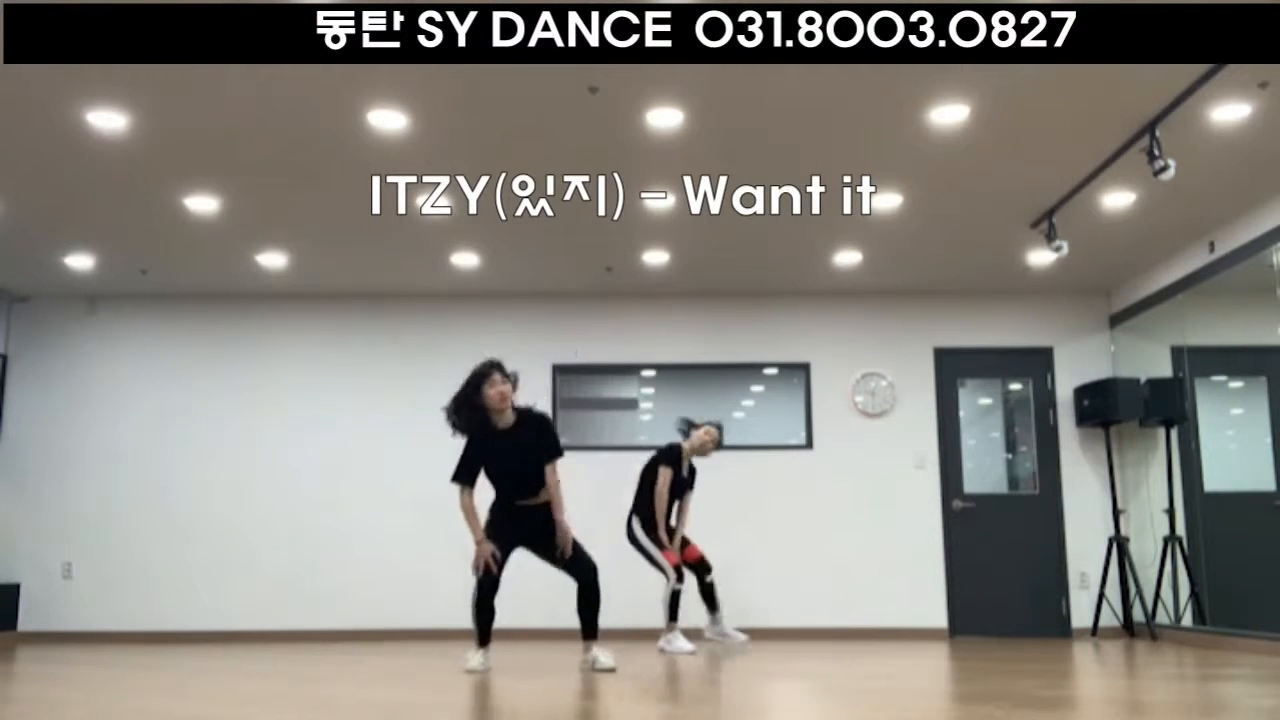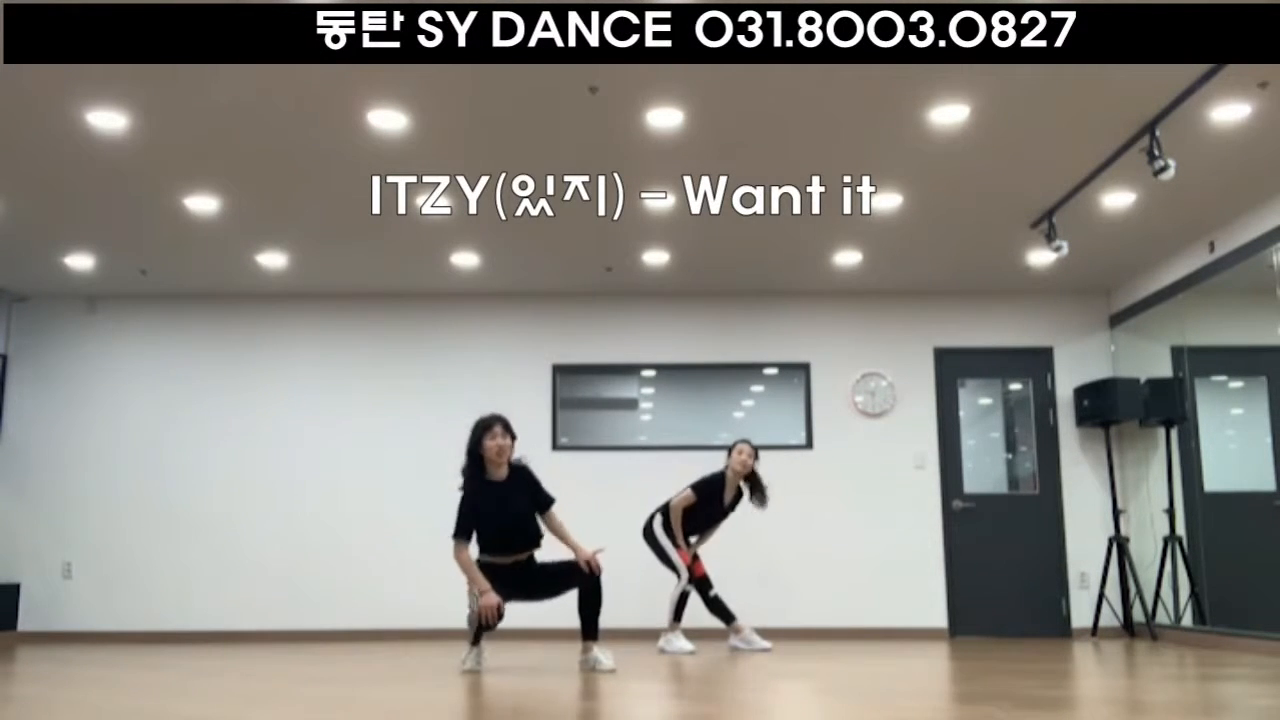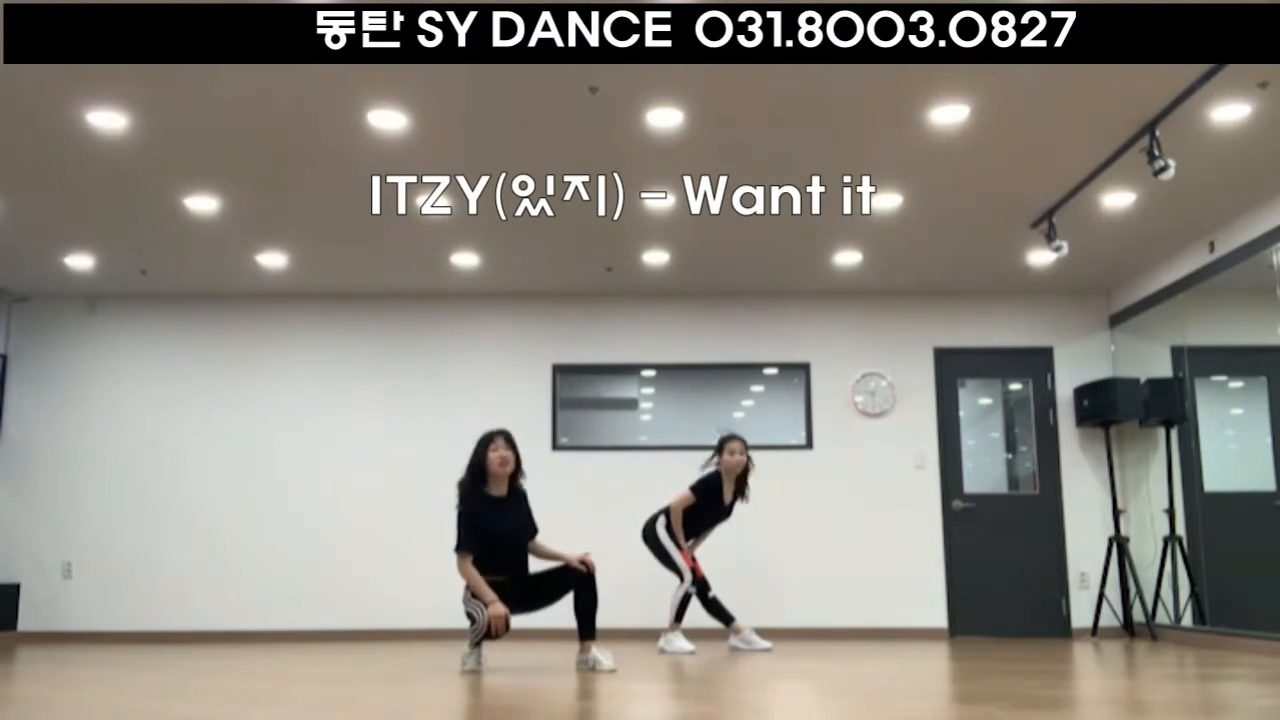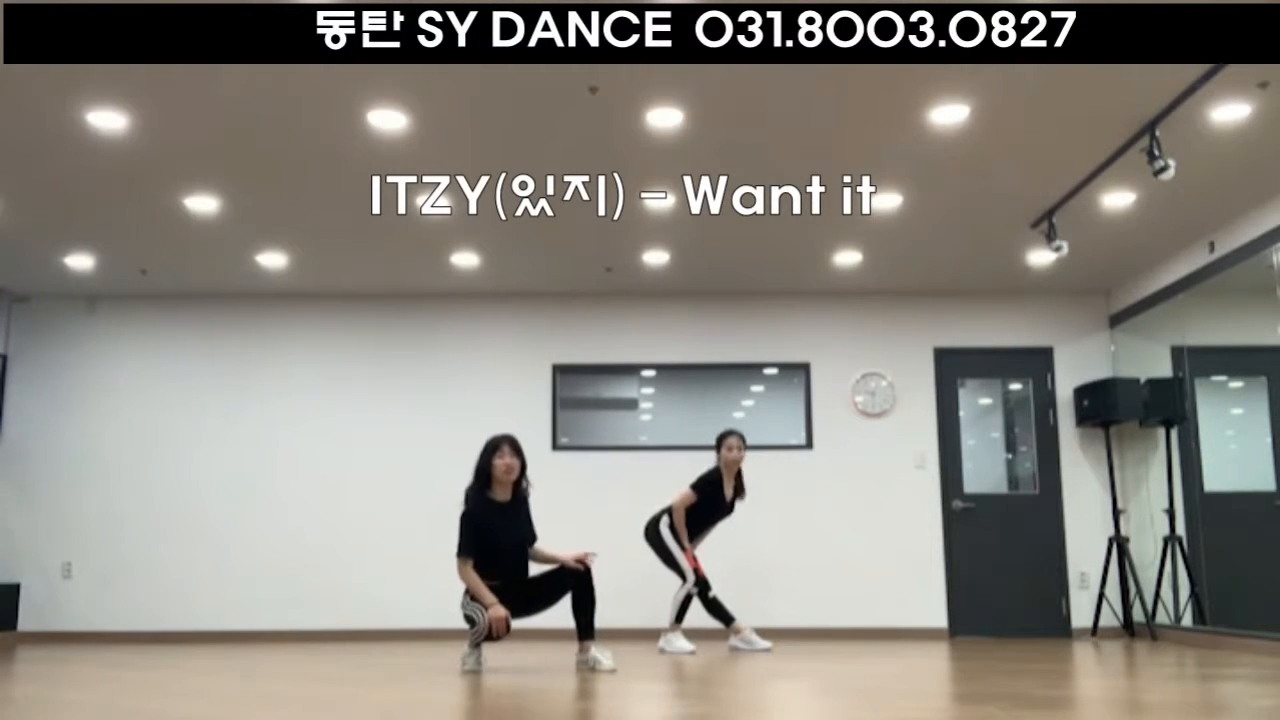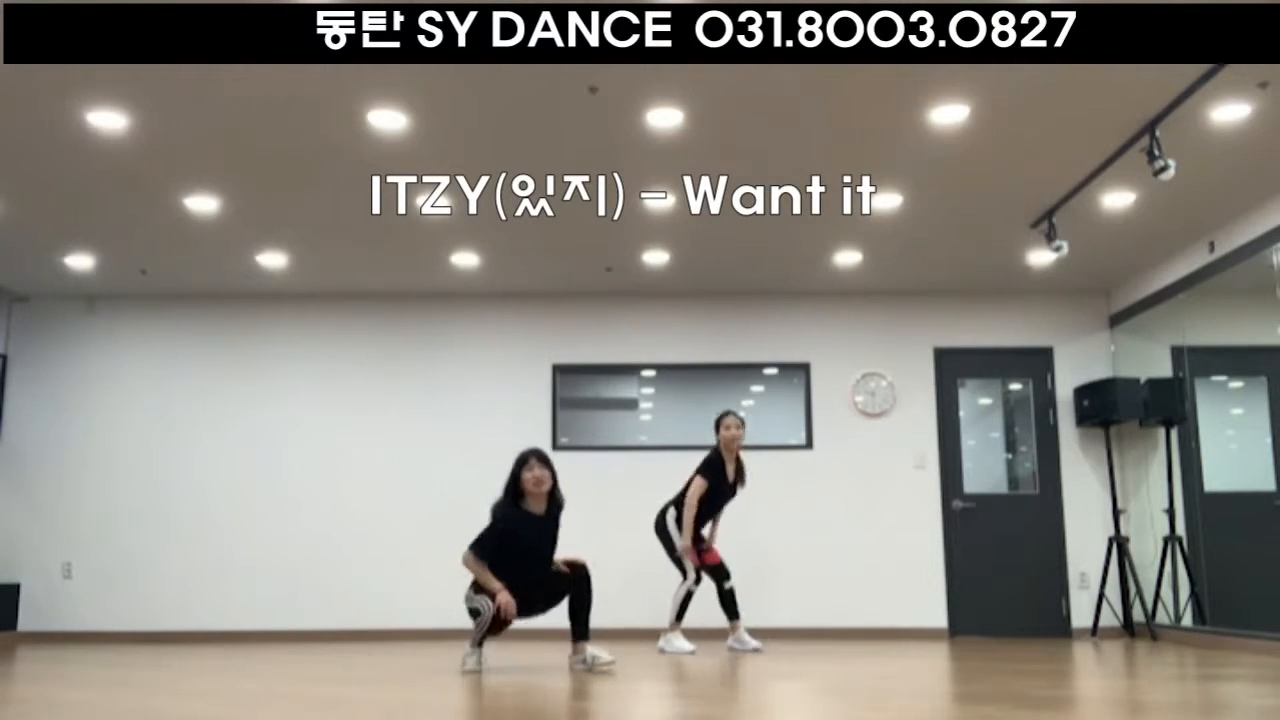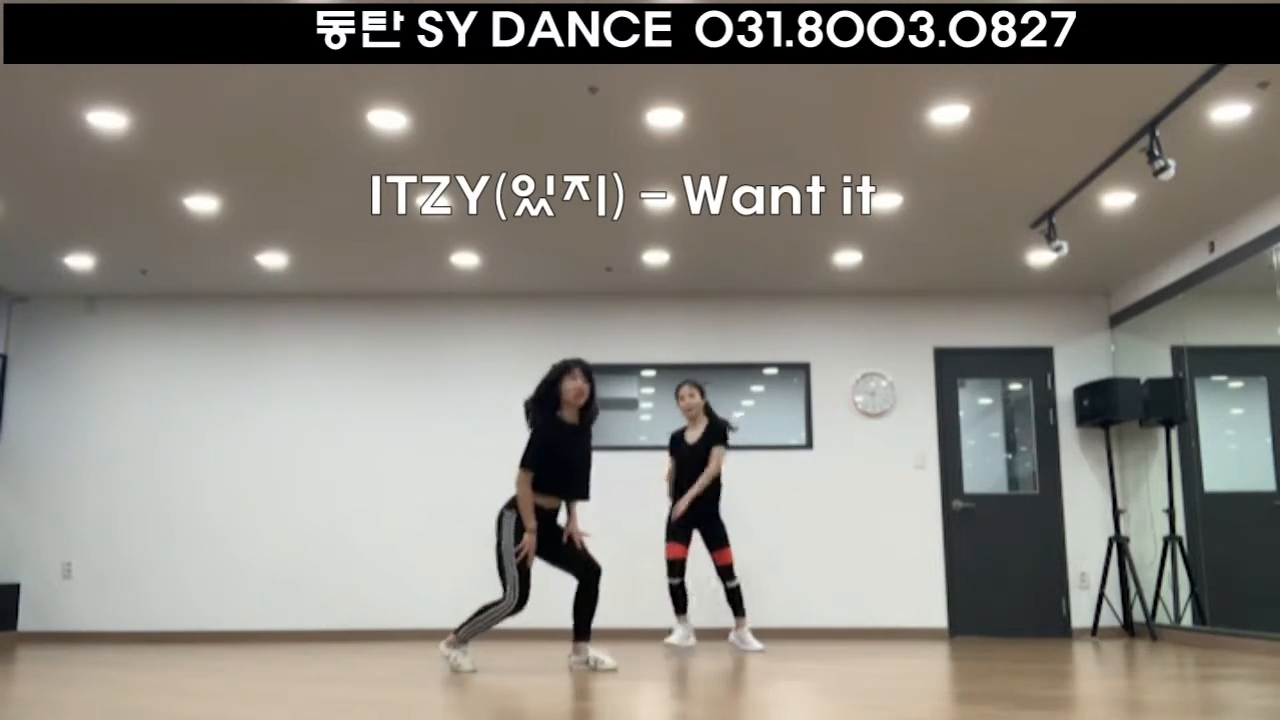
dt=0.4s
person 1, frame 1
left shoulder: (537, 423)
right shoulder: (479, 439)
left elbow: (551, 474)
right elbow: (465, 494)
left wrist: (561, 521)
right wrist: (479, 540)
left hip: (542, 517)
right hip: (504, 519)
left knee: (587, 571)
right knee: (486, 580)
left ankle: (591, 648)
right ankle: (482, 650)
person 1, frame 2
left shoulder: (523, 476)
right shoulder: (474, 492)
left elbow: (548, 516)
right elbow: (460, 550)
left wrist: (578, 549)
right wrist: (484, 590)
left hip: (528, 571)
right hip: (493, 573)
left knee: (588, 572)
right knee: (488, 608)
left ankle: (589, 651)
right ankle: (475, 648)
person 1, frame 3
left shoulder: (518, 497)
right shoulder: (472, 506)
right elbow: (464, 564)
left wrist: (566, 557)
right wrist: (492, 601)
left hip: (521, 586)
right hip: (485, 590)
left knee: (581, 572)
right knee: (493, 620)
left ankle: (587, 652)
right ankle: (473, 649)
person 1, frame 4
left shoulder: (520, 502)
right shoulder: (476, 510)
right elbow: (464, 568)
left wrist: (563, 558)
right wrist: (492, 604)
left hip: (520, 591)
right hip: (484, 594)
left knee: (579, 571)
right knee: (493, 622)
left ankle: (586, 652)
right ankle: (473, 649)
person 1, frame 5
left shoulder: (554, 509)
right shoulder: (509, 517)
right elbow: (470, 559)
left wrist: (555, 562)
right wrist: (500, 590)
left hip: (528, 591)
right hip: (488, 593)
left knee: (577, 572)
right knee: (497, 613)
left ankle: (580, 652)
right ankle: (474, 649)
person 1, frame 6
left shoulder: (582, 430)
right shoulder: (547, 427)
right elbow: (524, 479)
left wrist: (572, 519)
right wrist: (530, 530)
left hip: (547, 521)
right hip: (519, 519)
left knee: (590, 571)
right knee: (515, 597)
left ankle: (581, 652)
right ankle: (455, 644)
person 2, frame 1
left shoulder: (691, 471)
right shoulder: (672, 452)
left elbow: (683, 509)
right elbow: (660, 492)
left wrist: (676, 540)
right wrist: (662, 534)
left hip: (661, 526)
right hip: (641, 525)
left knee: (702, 567)
right knee: (675, 573)
left ankle: (716, 625)
right ankle: (669, 635)
person 2, frame 2
left shoulder: (738, 494)
right shoulder: (714, 482)
left elbow: (712, 525)
right elbow: (675, 504)
left wrist: (692, 549)
right wrist: (681, 542)
left hip: (677, 534)
right hip: (660, 527)
left knee: (705, 586)
right knee: (687, 574)
left ankle: (740, 633)
right ankle: (670, 636)
person 2, frame 3
left shoulder: (737, 489)
right shoulder: (711, 482)
left elbow: (710, 523)
right elbow: (675, 505)
left wrist: (690, 548)
right wrist: (682, 542)
left hip: (676, 537)
right hip: (660, 529)
left knee: (702, 588)
right knee: (689, 576)
left ankle: (740, 634)
right ankle: (670, 636)
person 2, frame 4
left shoulder: (736, 486)
right shoulder: (711, 479)
right elbow: (678, 505)
left wrist: (691, 546)
right wrist: (685, 542)
left hip: (679, 535)
right hip: (663, 528)
left knee: (703, 587)
right knee: (691, 577)
left ankle: (740, 634)
right ankle: (670, 636)
person 2, frame 5
left shoulder: (738, 466)
right shoulder: (713, 461)
right elbow: (691, 497)
left wrist: (712, 535)
right wrist: (686, 536)
left hip: (692, 528)
right hip: (673, 520)
left knee: (721, 573)
right knee: (692, 574)
left ankle: (737, 634)
right ankle: (670, 636)
person 2, frame 6
left shoulder: (716, 429)
right shoulder: (676, 437)
left elbow: (713, 468)
left wrist: (688, 498)
right wrist: (673, 497)
left hip: (709, 512)
right hip: (680, 511)
left knee: (726, 569)
right knee: (674, 566)
left ankle: (740, 631)
right ankle: (683, 627)
